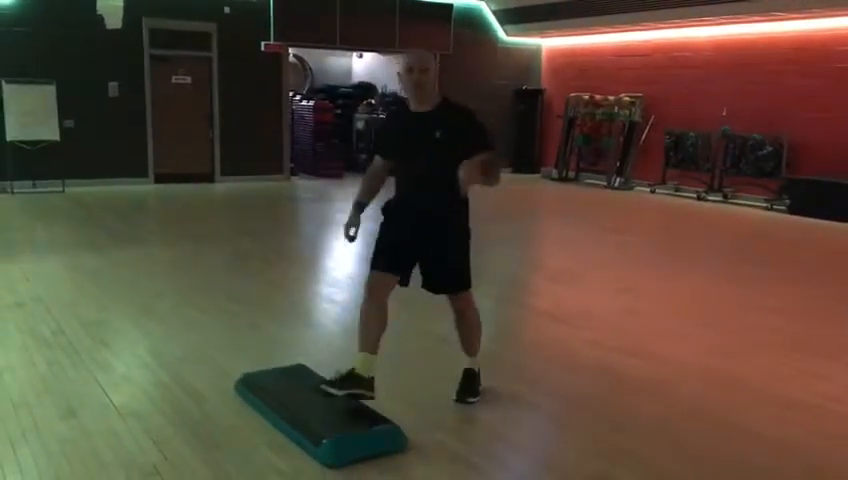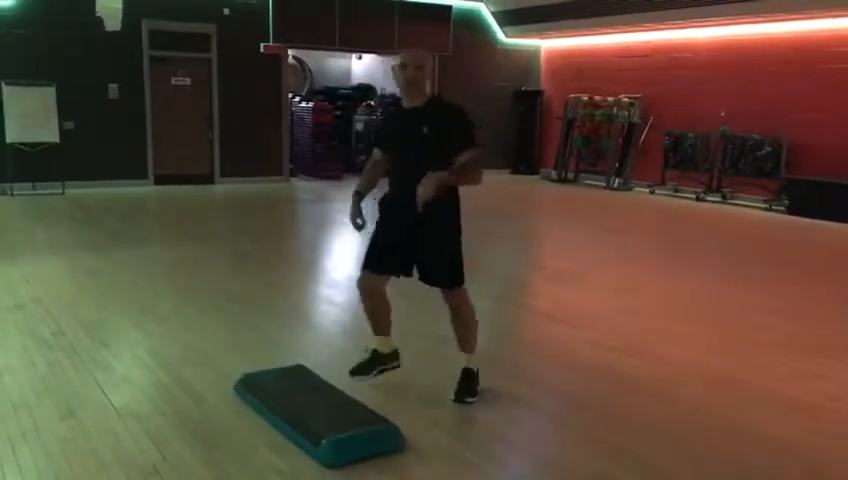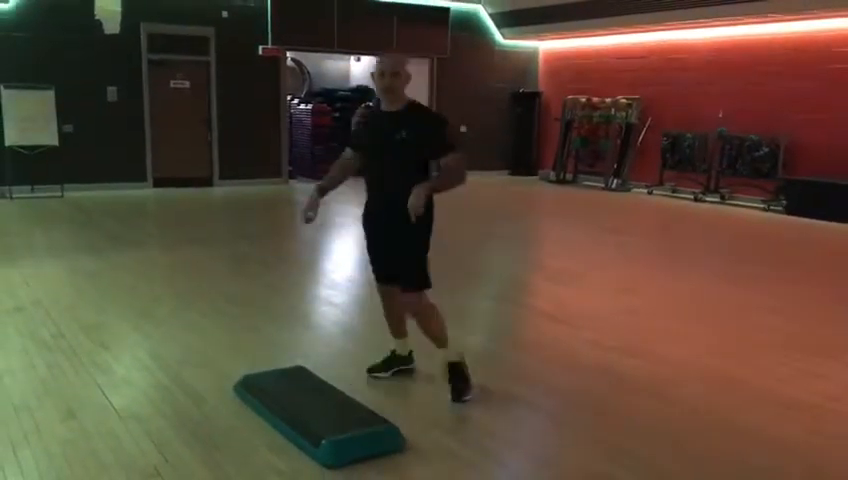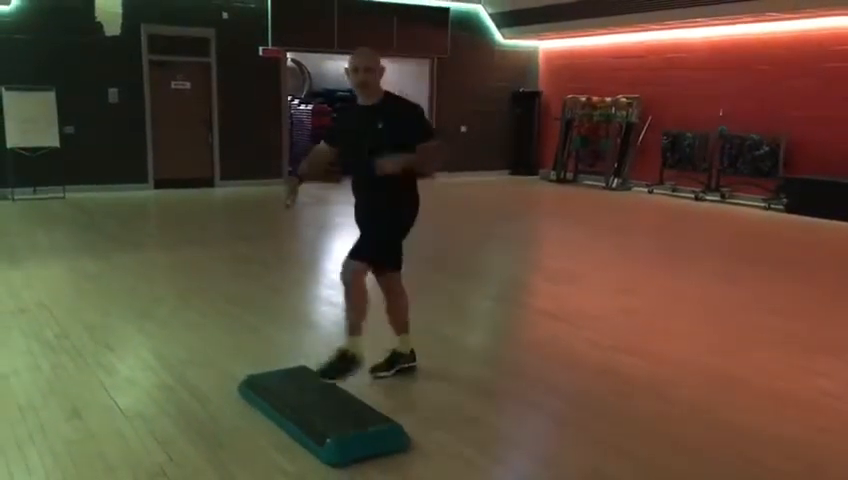
dt=0.2s
person 1, frame 1
left shoulder: (460, 120)
right shoulder: (394, 123)
left elbow: (492, 173)
right elbow: (378, 170)
left wrist: (476, 170)
right wrist: (357, 210)
left hip: (447, 222)
right hip: (402, 215)
left knee: (460, 299)
right knee: (376, 285)
left ankle: (472, 370)
right ankle: (362, 374)
person 1, frame 2
left shoulder: (450, 116)
right shoulder: (391, 119)
left elbow: (473, 172)
right elbow: (378, 161)
left wrist: (438, 177)
right wrist: (358, 197)
left hip: (438, 216)
right hip: (396, 211)
left knee: (454, 293)
right knee: (369, 283)
left ankle: (470, 369)
right ankle: (385, 351)
person 1, frame 3
left shoulder: (426, 121)
right shoulder: (367, 121)
left elbow: (457, 172)
right elbow: (349, 161)
left wrist: (426, 188)
right wrist: (319, 192)
left hip: (410, 219)
right hip: (377, 216)
left knee: (413, 300)
right knee: (387, 289)
left ankle: (454, 362)
right ankle: (402, 354)
person 1, frame 4
left shoulder: (404, 112)
right shoulder: (348, 116)
left elbow: (429, 161)
right elbow: (323, 154)
left wrist: (404, 161)
right wrist: (297, 178)
left hip: (396, 206)
right hip: (367, 206)
left knee: (351, 272)
right knee: (388, 278)
left ankle: (351, 352)
right ankle: (404, 352)
